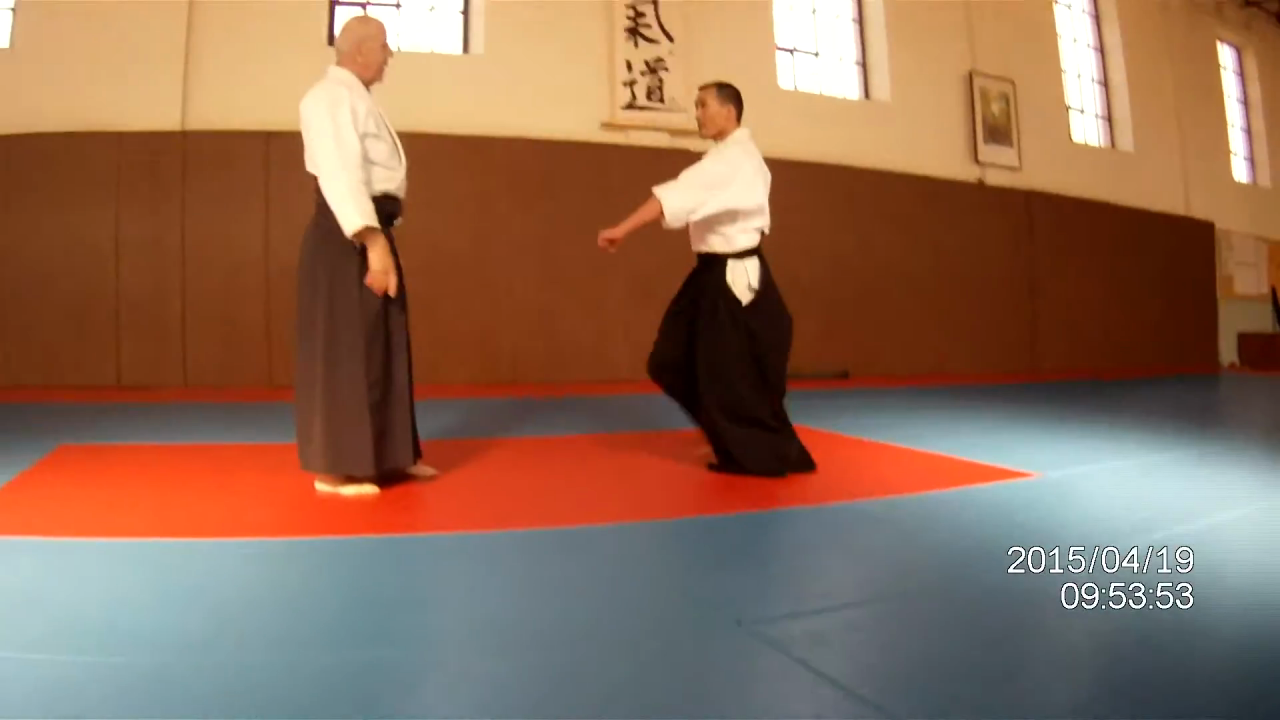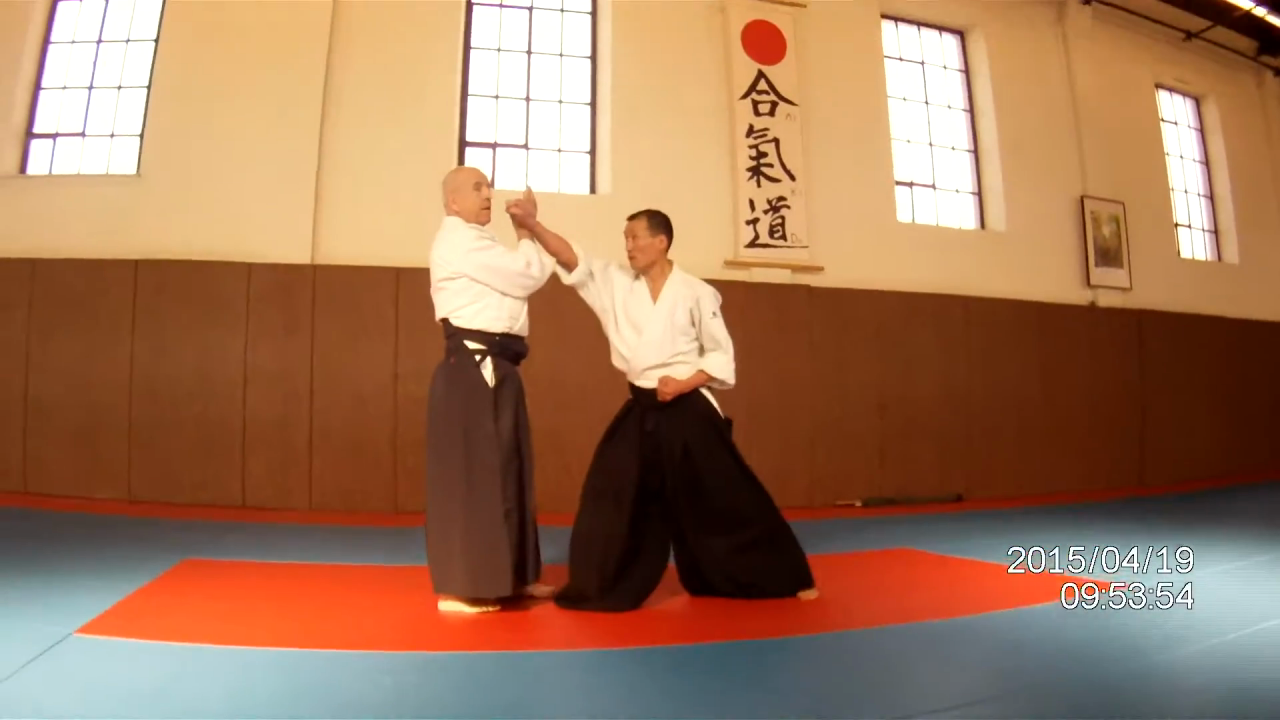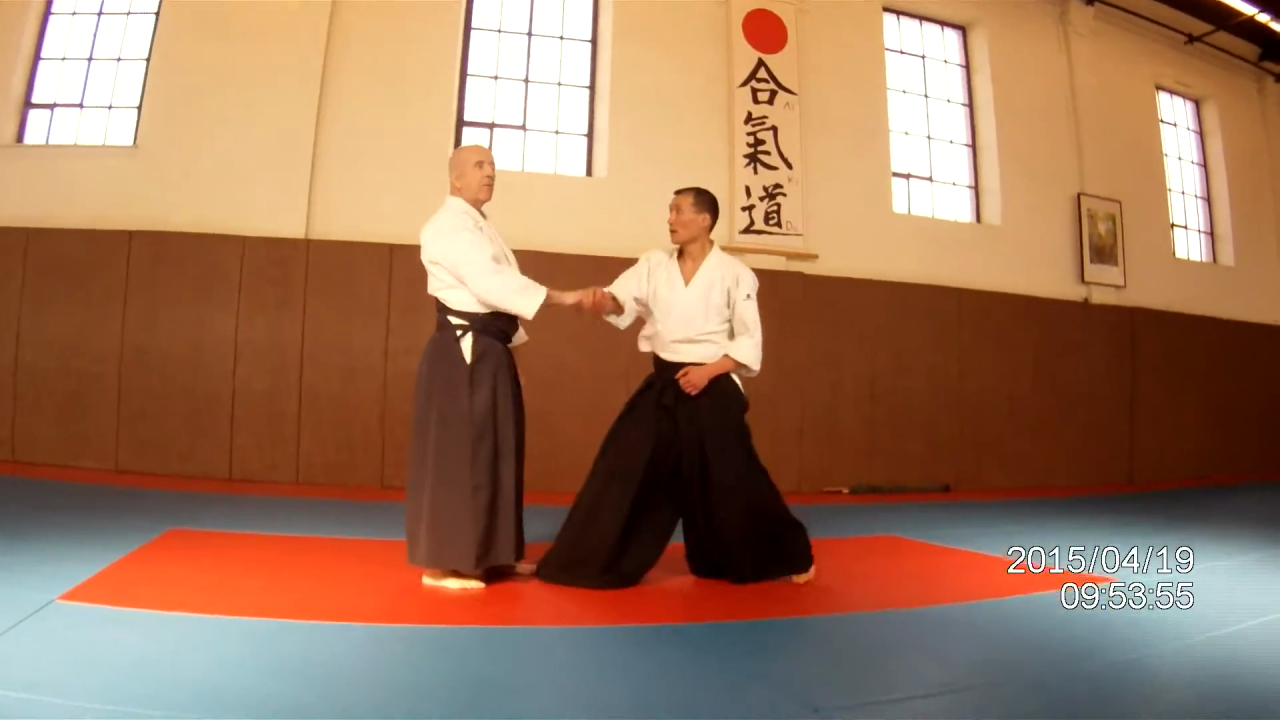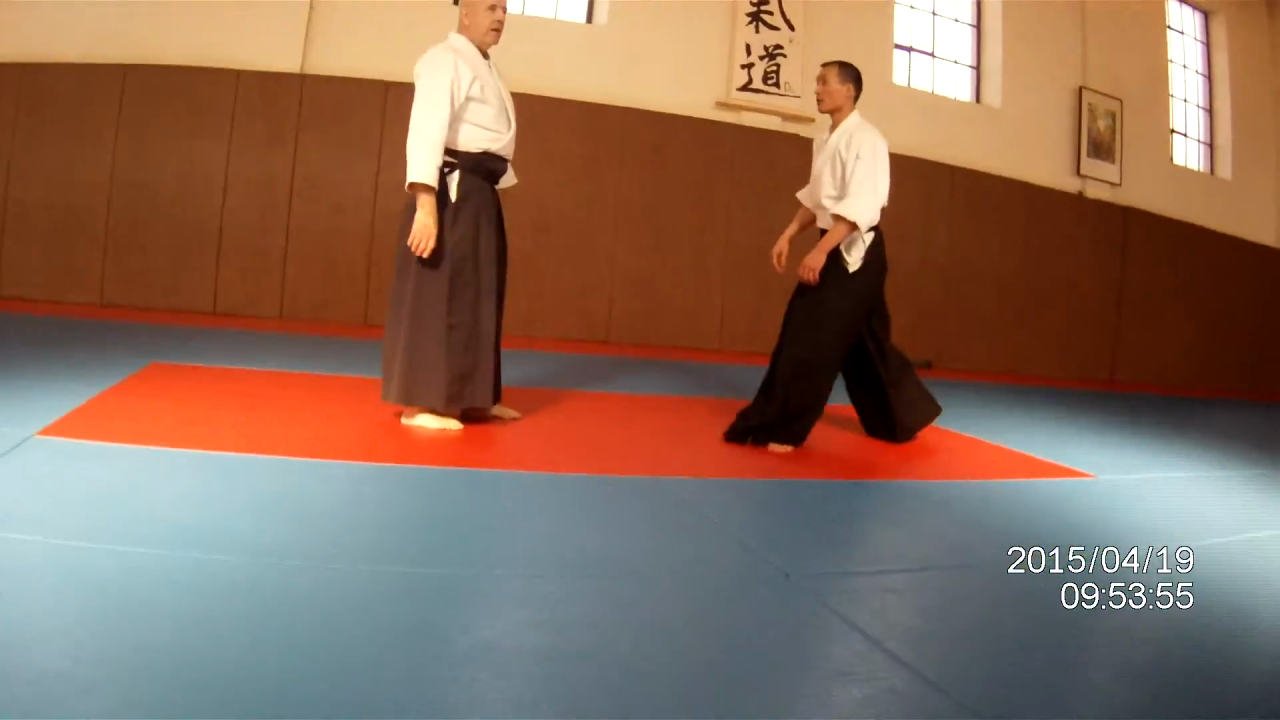
dt=0.7s
person 1, frame 1
left shoulder: (355, 98)
right shoulder: (330, 97)
right elbow: (340, 173)
left wrist: (382, 239)
right wrist: (374, 241)
left hip: (369, 234)
right hip: (344, 238)
left knee: (379, 347)
right knee: (343, 350)
left ankle: (386, 455)
right ankle: (333, 469)
person 1, frame 2
left shoulder: (469, 242)
right shoulder: (458, 242)
left elbow: (512, 279)
right elbow: (526, 275)
right wrist: (525, 231)
left hip: (489, 370)
right hip: (473, 372)
left knee: (500, 475)
right knee: (473, 477)
left ankle: (508, 578)
right ankle: (458, 590)
person 1, frame 3
left shoulder: (476, 224)
right shoulder: (450, 224)
right elbow: (491, 282)
left wrist: (504, 344)
right wrist: (559, 297)
left hip: (488, 352)
right hip: (462, 353)
left knee: (493, 454)
right knee: (457, 457)
left ankle: (486, 554)
right ankle: (440, 565)
person 1, frame 4
left shoulder: (484, 68)
right shoulder: (446, 60)
right elbow: (427, 130)
left wrist: (487, 191)
right wrist: (426, 205)
left hip: (480, 192)
right hip: (453, 190)
left knee: (475, 296)
right knee: (439, 296)
left ankle: (468, 398)
right ankle: (419, 403)
person 2, frame 1
left shoulder: (737, 156)
right shoulder: (729, 155)
left elbow: (684, 194)
left wrist: (622, 228)
left hip: (733, 279)
right hip: (715, 274)
left knee: (731, 377)
right knee: (677, 362)
left ankle: (769, 454)
person 2, frame 2
left shoulder: (696, 293)
right shoulder: (616, 284)
left elbow: (721, 356)
right elbow: (573, 260)
left wrist: (683, 384)
right wrist: (531, 224)
left hip: (689, 411)
right hip: (642, 412)
left knee: (728, 499)
right knee: (613, 496)
left ankle: (783, 577)
right ankle: (605, 589)
person 2, frame 3
left shoulder: (736, 275)
right shoulder: (655, 265)
left elbow: (748, 343)
right elbow: (624, 299)
left wrist: (709, 371)
right wrist: (602, 299)
left hip: (715, 389)
right hip: (663, 385)
left knee: (735, 480)
right knee: (623, 471)
left ankle: (787, 558)
right ankle: (593, 563)
person 2, frame 4
left shoulder: (864, 139)
right shoulder: (826, 139)
left elbow: (861, 204)
left wrist: (820, 250)
right wrist: (788, 234)
left hip: (854, 250)
right hip: (837, 248)
left knee: (810, 335)
right knee: (864, 341)
left ankle: (783, 428)
right ankle: (908, 416)
